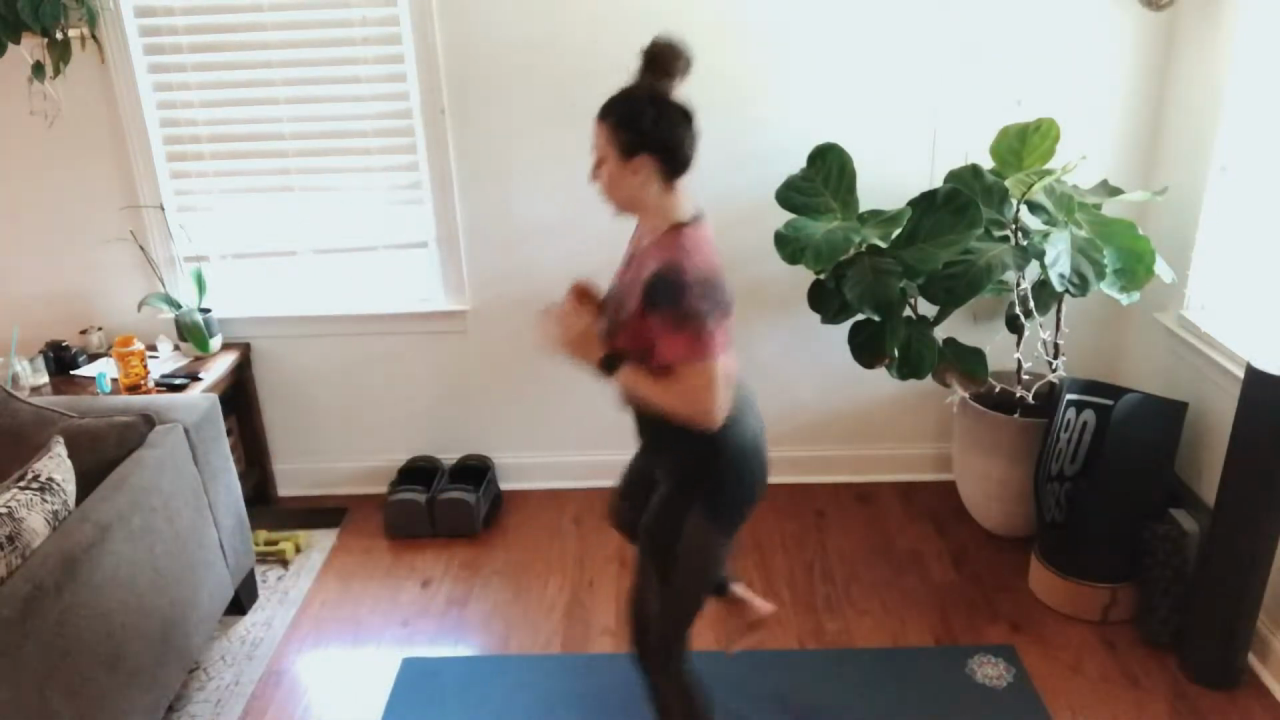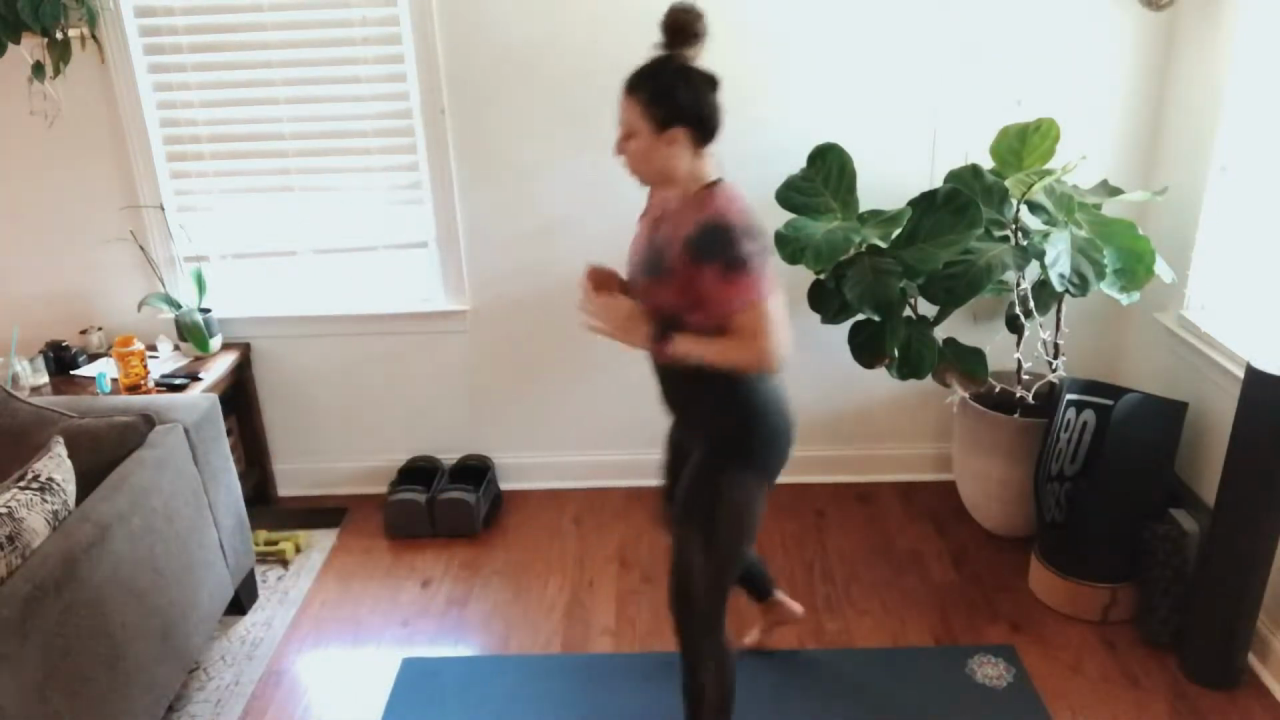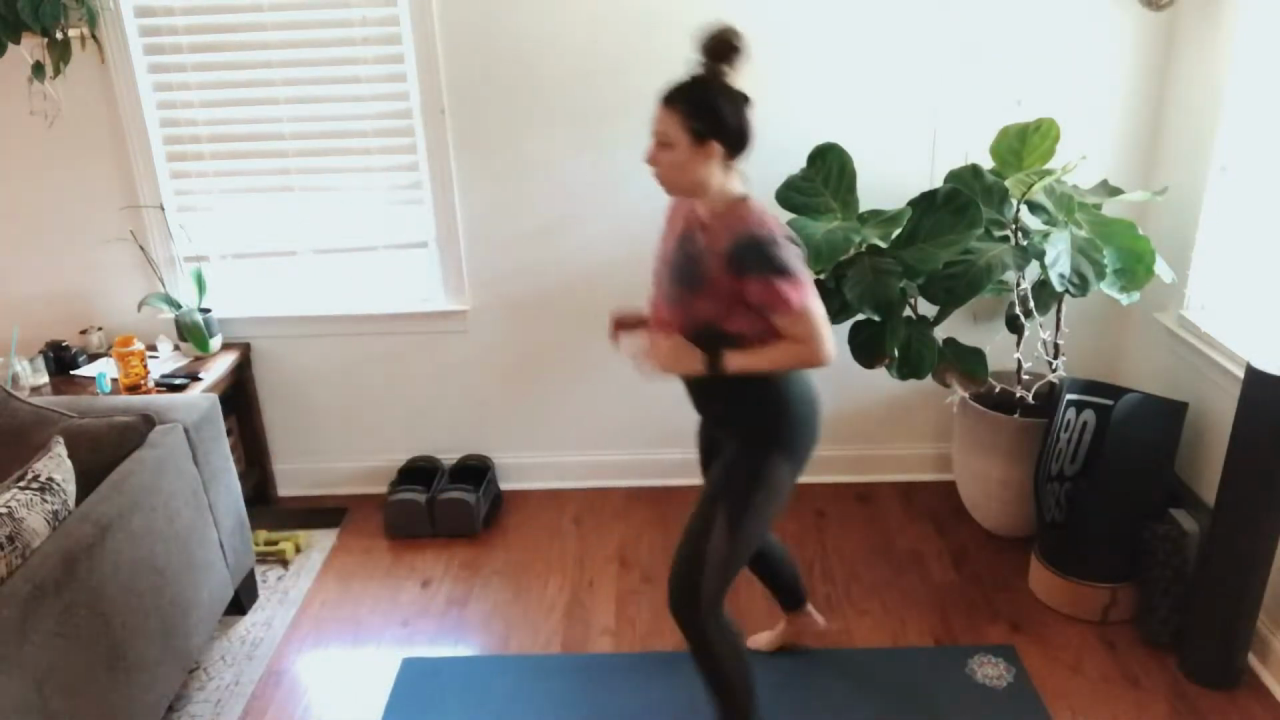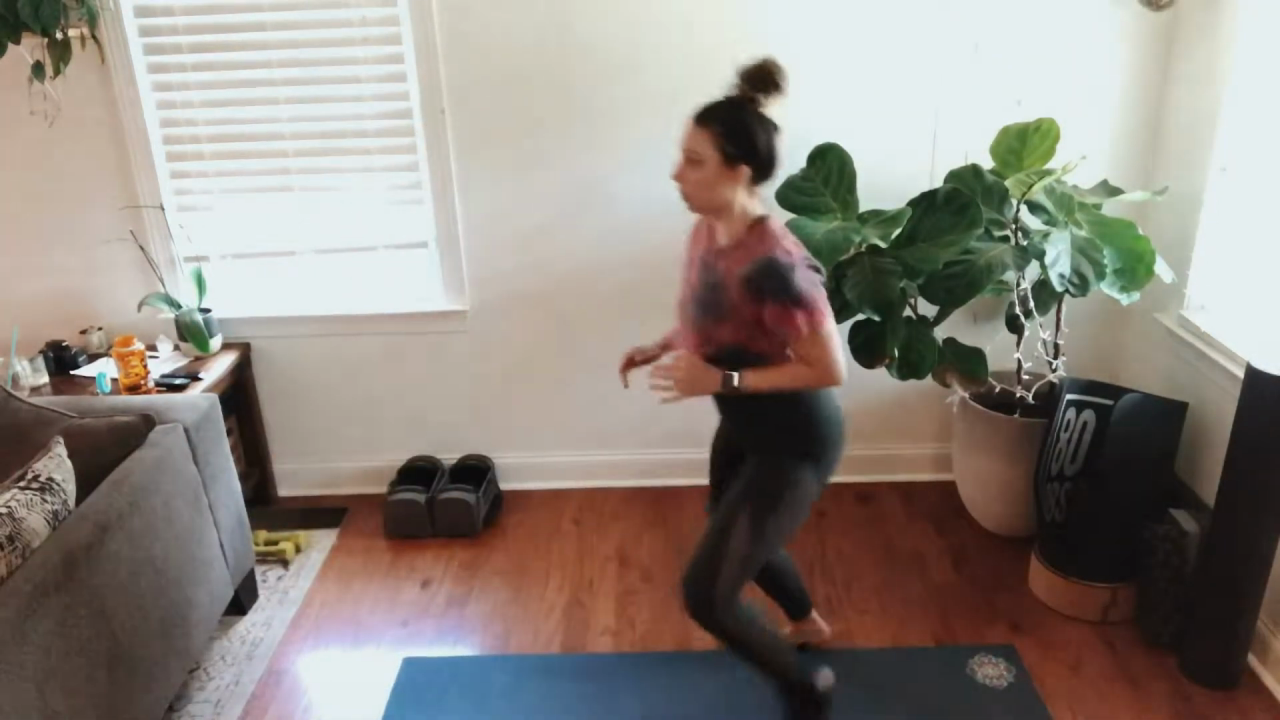
dt=0.1s
person 1, frame 1
left shoulder: (680, 272)
right shoulder: (659, 231)
left elbow: (709, 404)
left wrist: (602, 361)
right wrist: (598, 314)
left hip: (711, 464)
right hip: (673, 449)
left knee: (654, 643)
right knee: (628, 513)
right ankle: (736, 598)
person 1, frame 2
left shoulder: (721, 227)
right shoulder: (666, 200)
left elbow: (767, 351)
left wrist: (652, 336)
right wrist: (624, 293)
left hip: (739, 425)
right hip: (701, 414)
left knee: (694, 613)
right knee: (689, 517)
right ankle: (774, 602)
person 1, frame 3
left shoulder: (756, 240)
right shoulder: (684, 211)
left elbow: (819, 348)
left wrist: (704, 361)
right wrist: (647, 320)
left hip: (769, 427)
right hip: (722, 413)
left knee: (691, 596)
right knee: (733, 532)
right ankle: (802, 615)
person 1, frame 4
left shoulder: (774, 264)
right shoulder: (708, 230)
left elbow: (828, 368)
left wrist: (723, 380)
right wrist: (662, 347)
left hip: (795, 438)
right hip: (745, 426)
left knee: (707, 593)
right knee: (743, 540)
right ankle: (806, 623)
